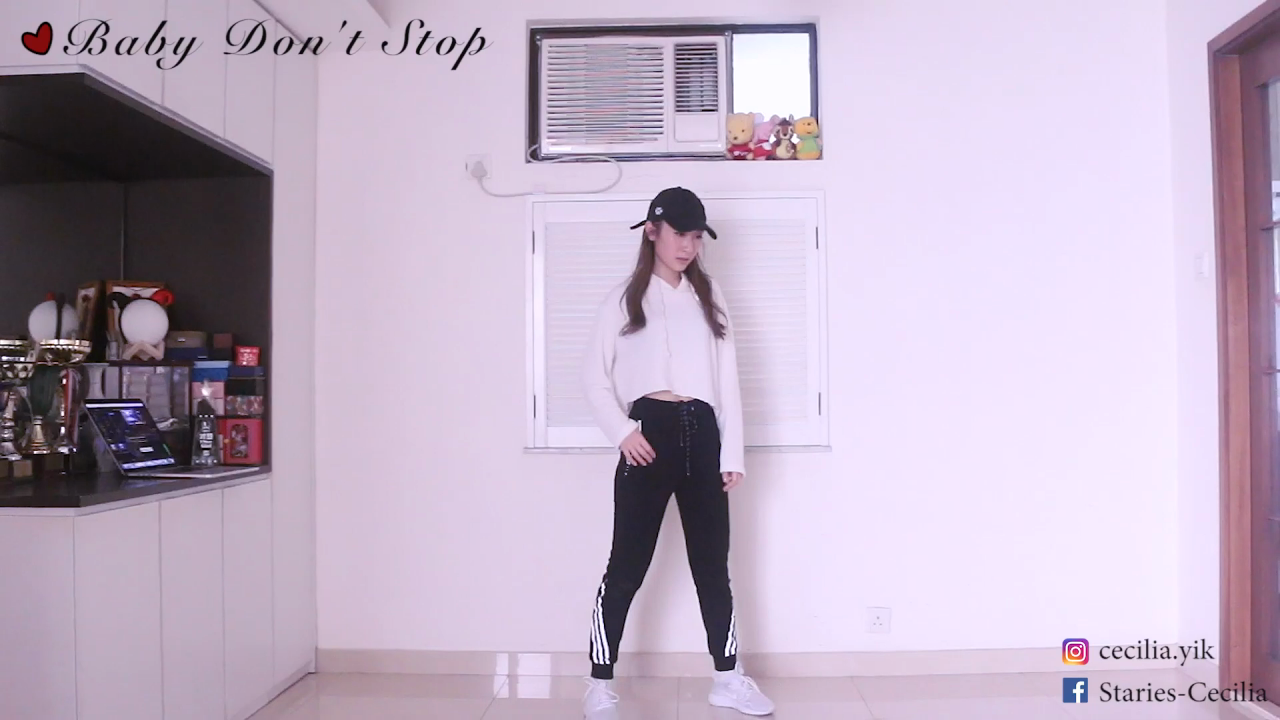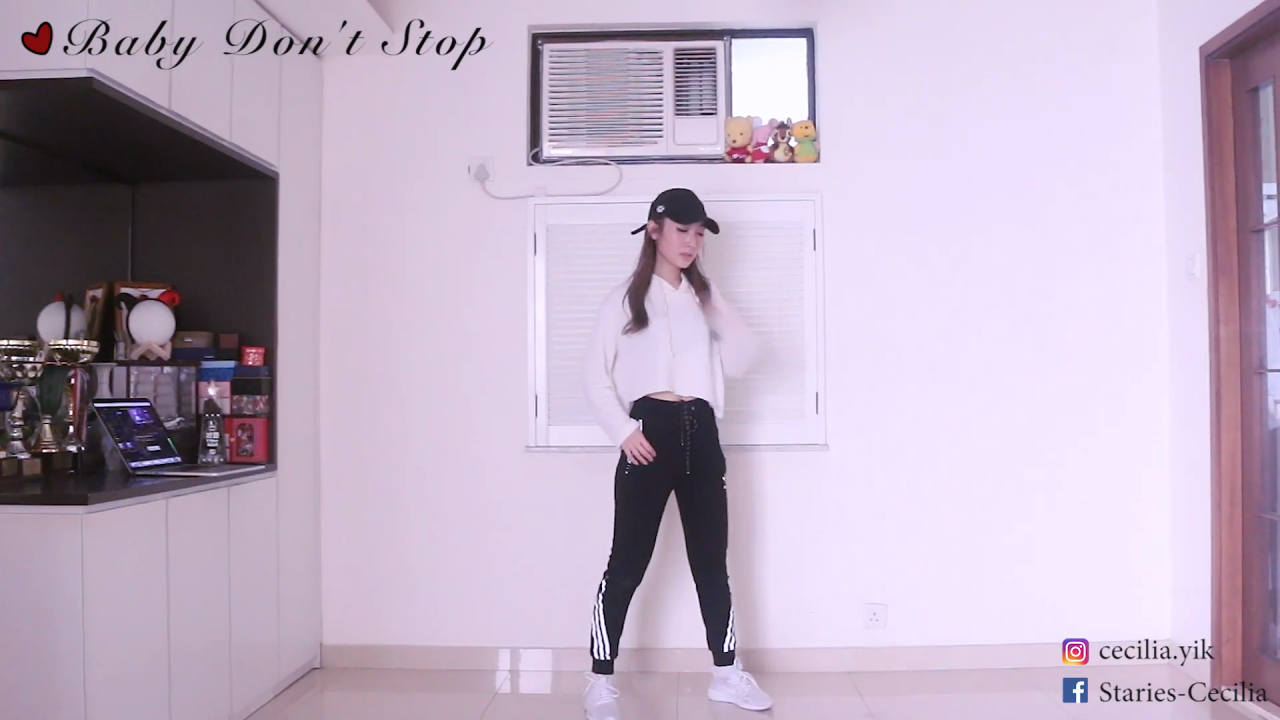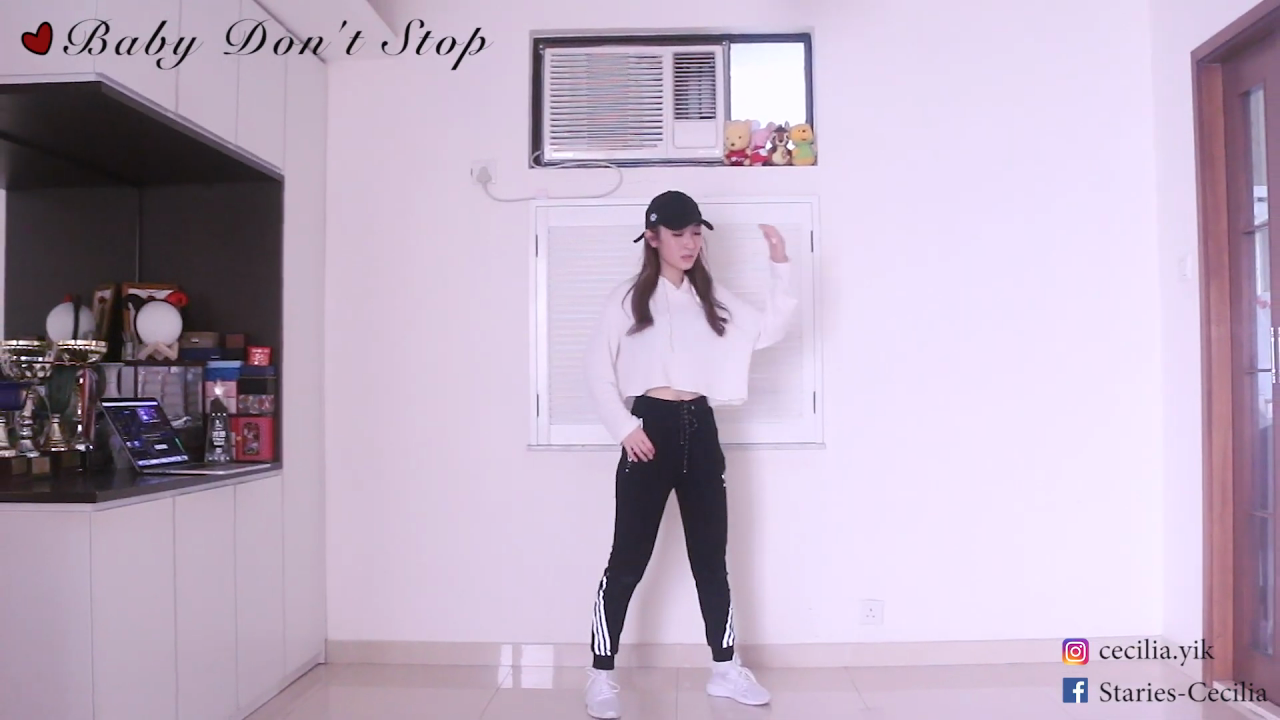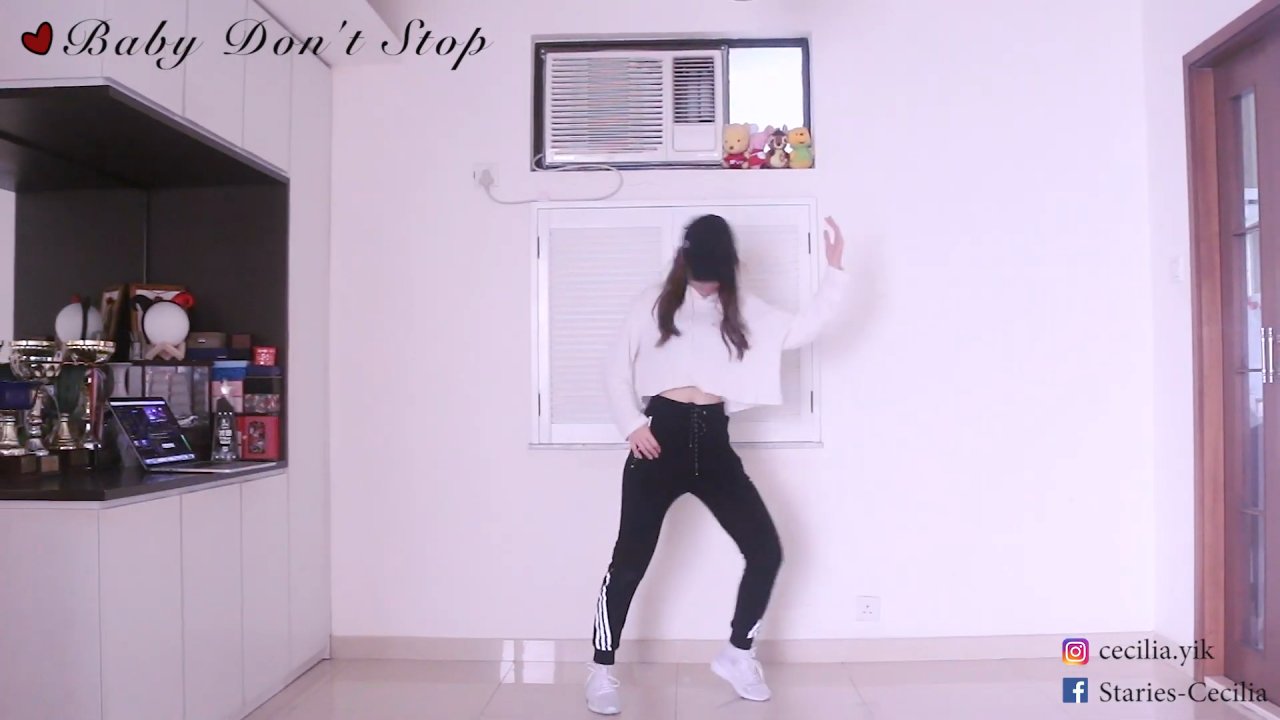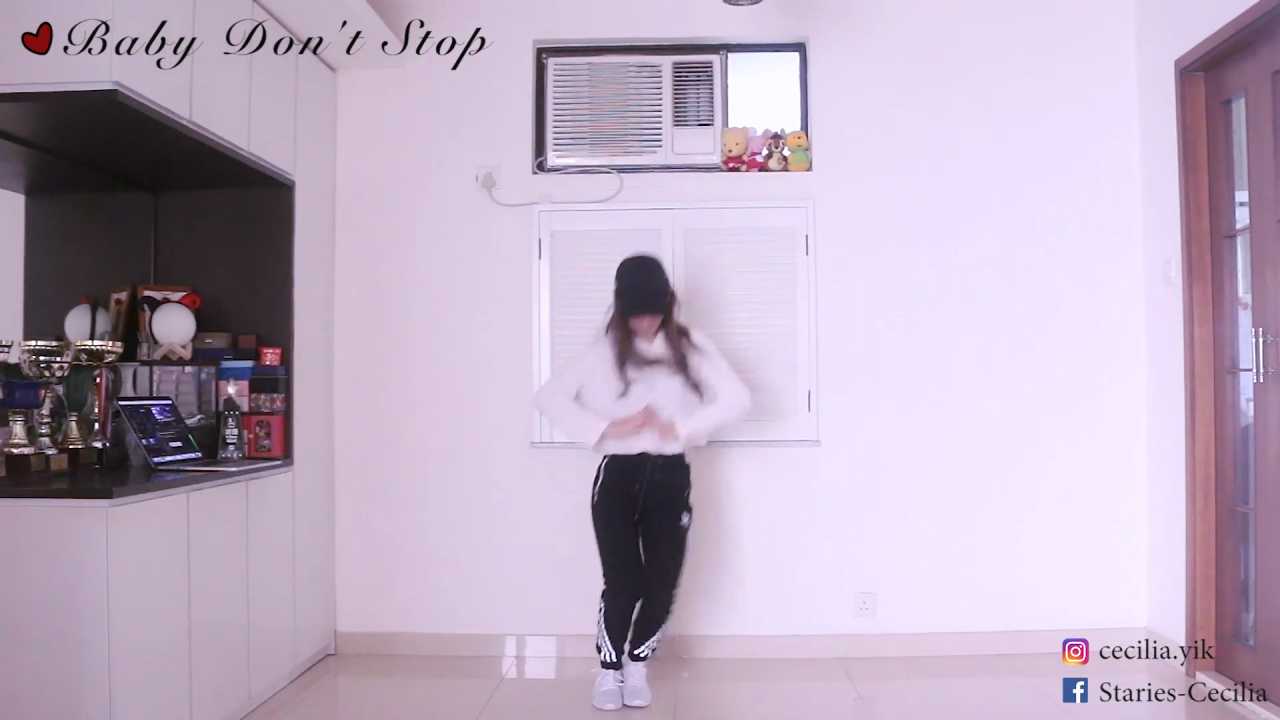
dt=1s
person 1, frame 1
left shoulder: (709, 295)
right shoulder: (625, 297)
left elbow: (726, 376)
right elbow: (595, 376)
left wrist: (733, 451)
right wrist: (622, 431)
left hip: (701, 434)
right hip: (650, 433)
left knee: (712, 563)
right knee: (627, 565)
person 1, frame 2
left shoulder: (705, 296)
right shoulder: (626, 298)
left elbow: (737, 364)
right elbow: (596, 374)
left wrist: (730, 325)
right wrist: (622, 430)
left hip: (700, 432)
right hip: (650, 430)
left knee: (712, 560)
right knee: (627, 562)
left ankle: (726, 673)
person 1, frame 3
left shoulder: (713, 299)
right shoulder: (628, 299)
left elbow: (770, 328)
right elbow: (597, 369)
left wrist: (780, 266)
right wrist: (624, 428)
left hip: (700, 430)
right hip: (651, 429)
left knee: (711, 559)
right knee: (627, 560)
left ankle: (725, 668)
right ankle: (601, 675)
person 1, frame 4
left shoulder: (743, 310)
right shoulder: (655, 304)
left elbow: (800, 330)
right elbow: (618, 367)
left wrist: (834, 272)
right wrist: (631, 424)
left hip: (713, 439)
right hip: (662, 434)
left knee: (766, 549)
right knee: (630, 559)
left ankle: (737, 655)
right ankle: (602, 671)
person 1, frame 5
left shoulder: (691, 346)
right shoulder: (605, 351)
left elbow: (737, 400)
right elbow: (550, 397)
left wrist: (684, 426)
right wrist: (599, 431)
left hip: (669, 475)
right hip: (619, 475)
left knee: (659, 590)
right knee: (622, 584)
left ankle: (637, 663)
right ankle: (610, 668)
